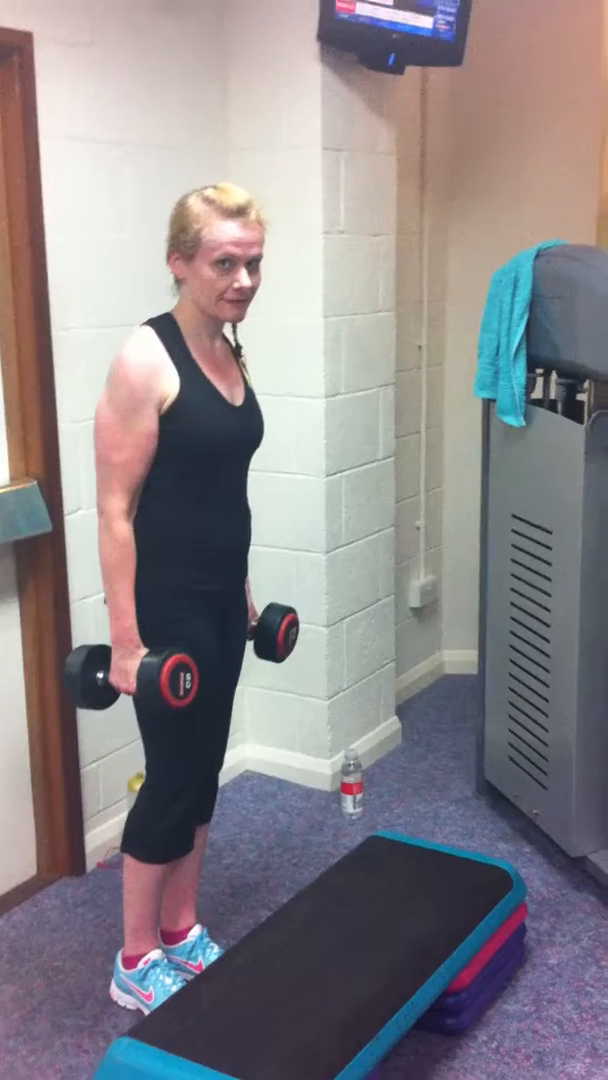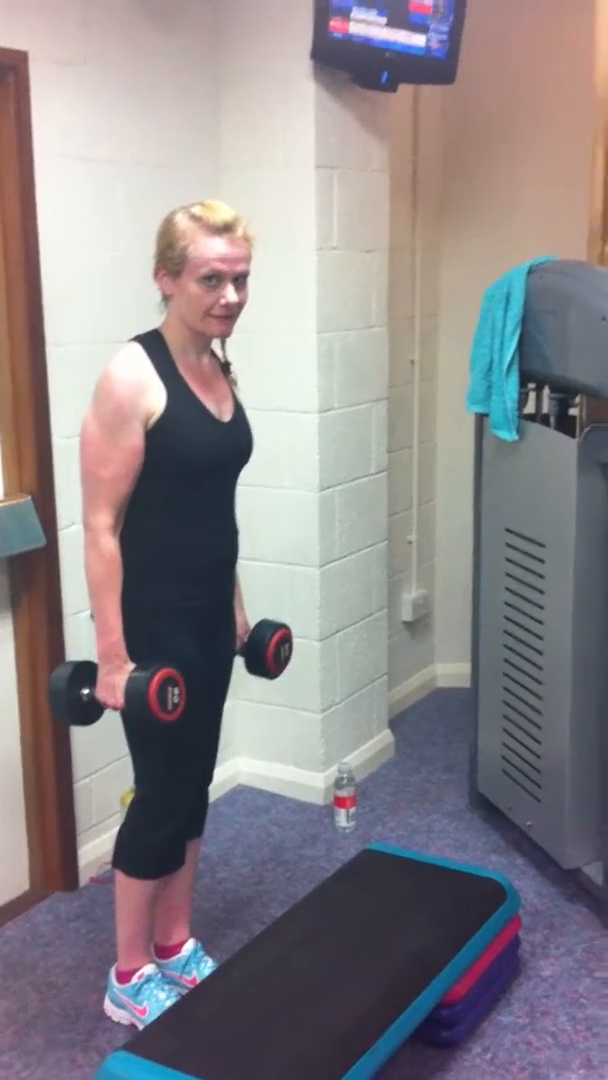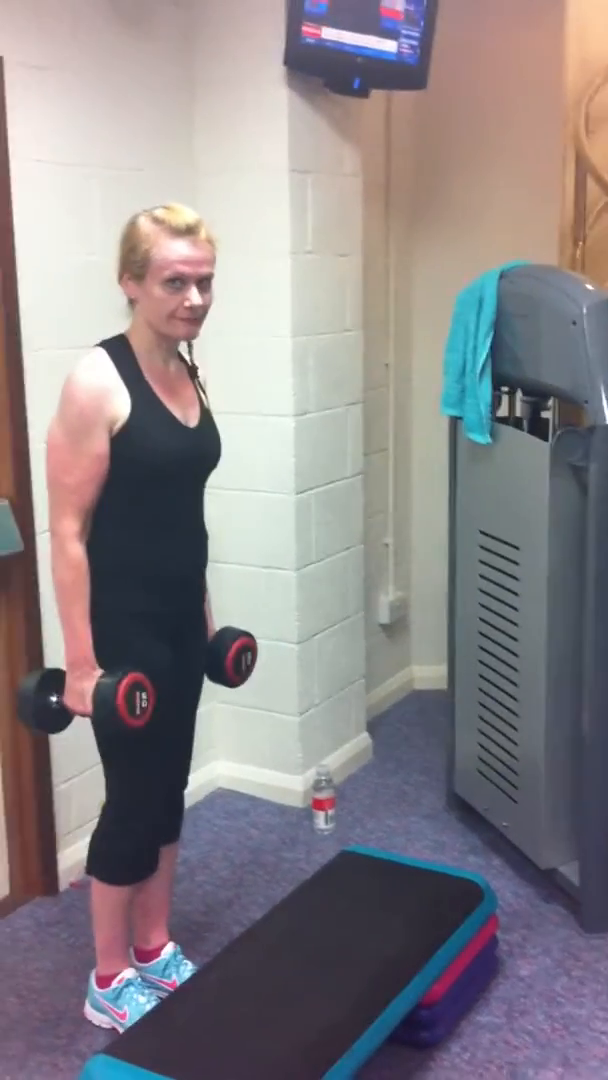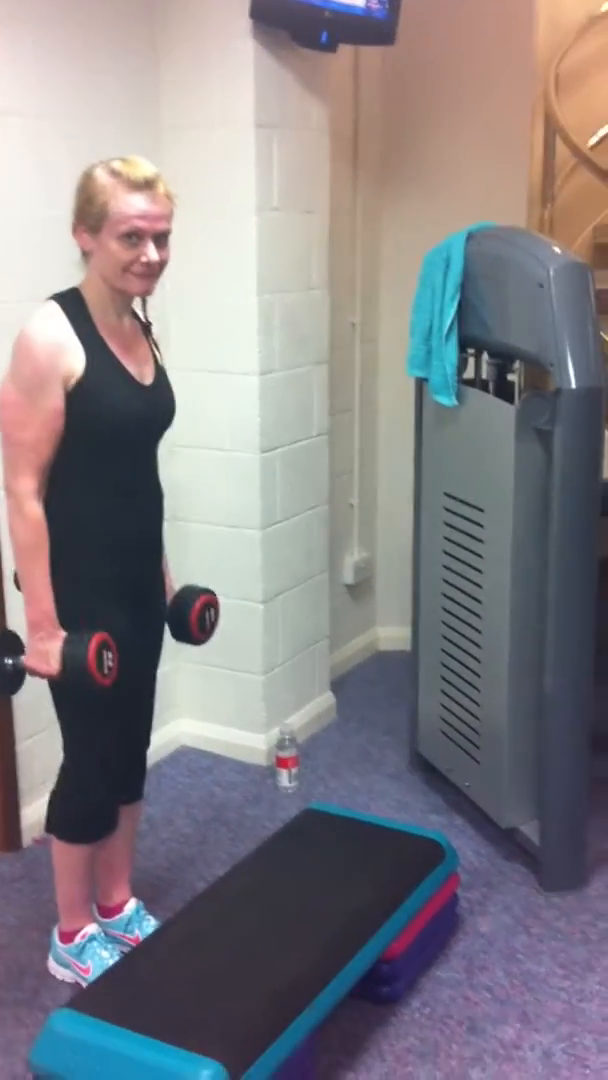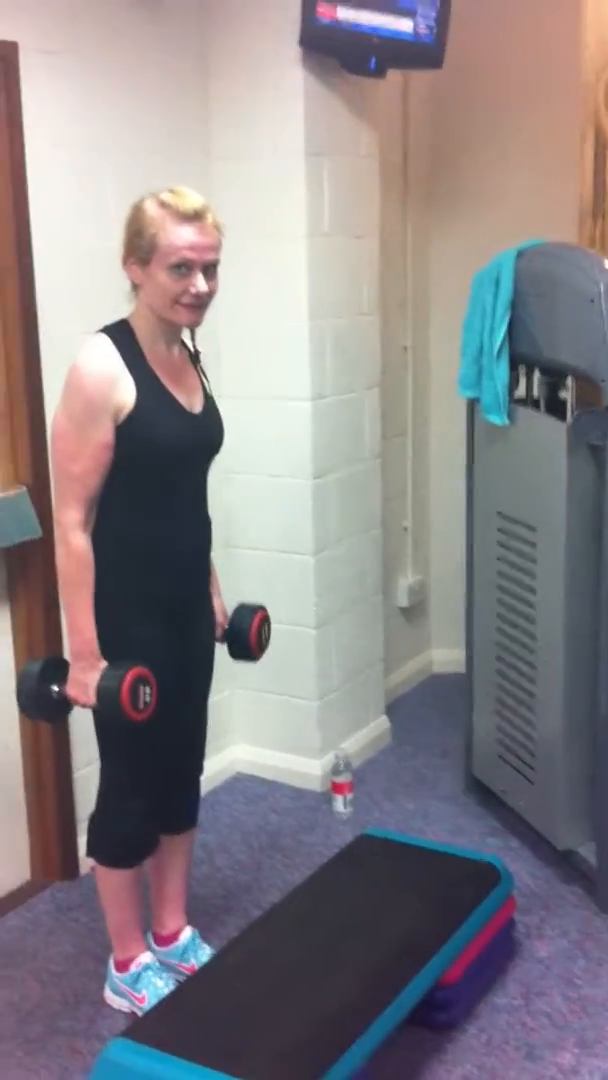
dt=0.7s
person 1, frame 1
left shoulder: (229, 351)
right shoulder: (145, 360)
right elbow: (115, 509)
right wrist: (125, 638)
left hip: (221, 597)
right hip: (166, 605)
left knee: (204, 768)
right knee: (172, 775)
left ankle: (183, 934)
right ankle: (136, 962)
person 1, frame 2
left shoulder: (219, 368)
right shoulder: (132, 375)
right elbow: (100, 524)
left wrist: (236, 605)
right wrist: (111, 653)
left hip: (208, 613)
right hip: (153, 619)
left knee: (194, 782)
right knee: (161, 791)
left ankle: (177, 947)
right ankle: (129, 977)
person 1, frame 3
left shoulder: (187, 373)
right shoulder: (97, 381)
right elbow: (67, 531)
right wrist: (80, 659)
left hip: (180, 618)
right hip: (123, 625)
left knee: (168, 788)
right knee: (134, 797)
left ankle: (156, 950)
right ankle: (109, 981)
person 1, frame 4
left shoulder: (141, 330)
left wrist: (164, 573)
left hip: (138, 579)
right hip: (81, 586)
left knee: (129, 747)
right knee: (92, 757)
left ankle: (118, 908)
right ankle: (71, 938)
person 1, frame 5
left shoulder: (188, 358)
right shoulder: (101, 368)
right elbow: (72, 520)
left wrist: (212, 592)
right wrist: (83, 651)
left hip: (185, 607)
right hip: (126, 615)
left knee: (181, 771)
right knee: (132, 783)
left ankle: (174, 935)
right ankle: (128, 964)
